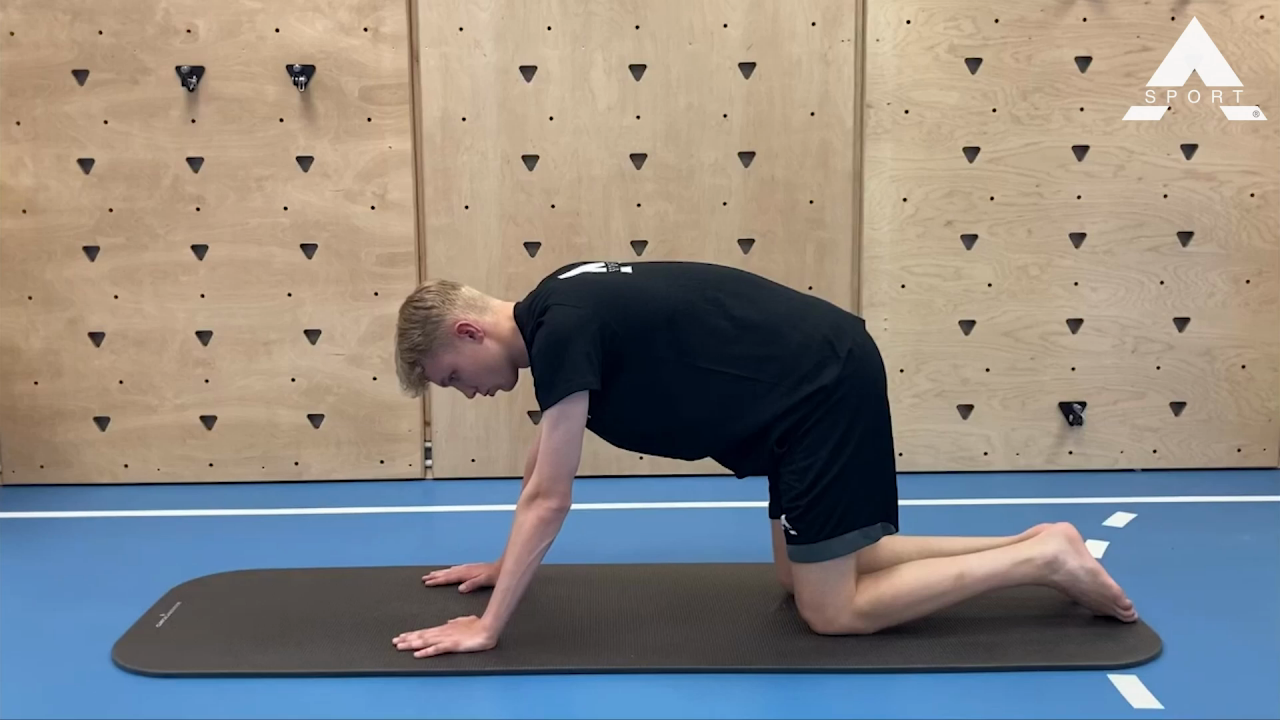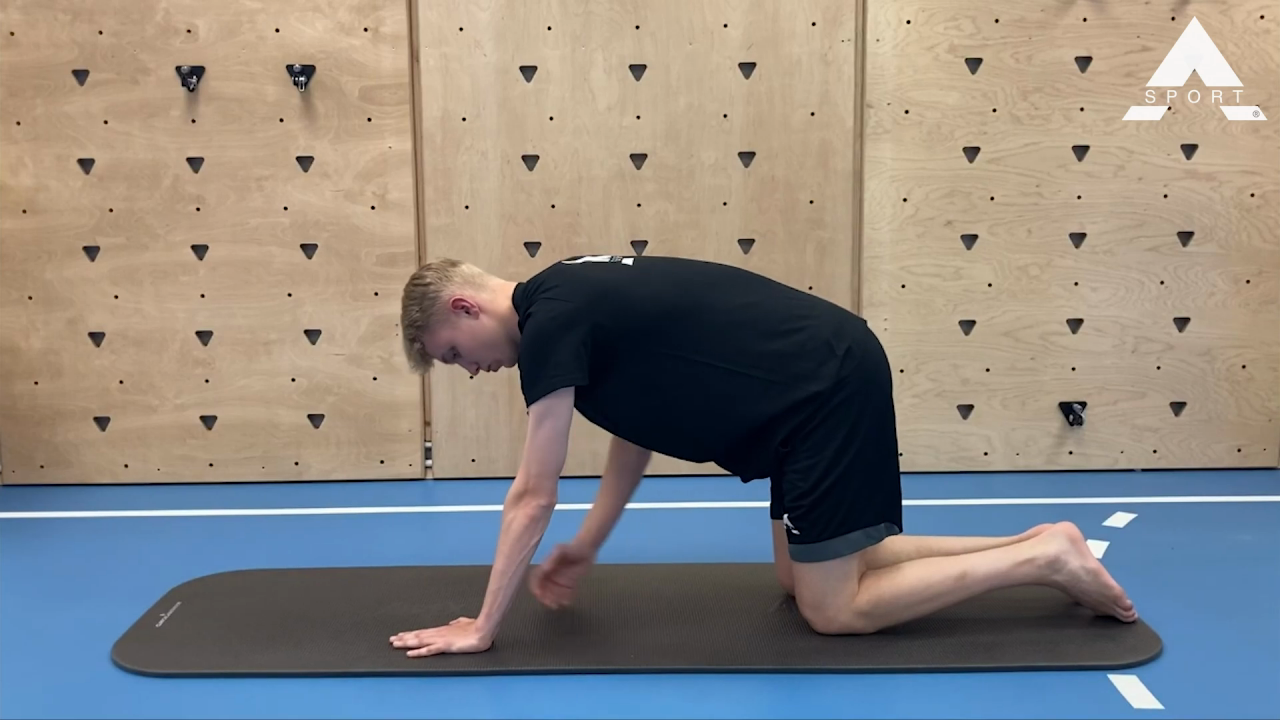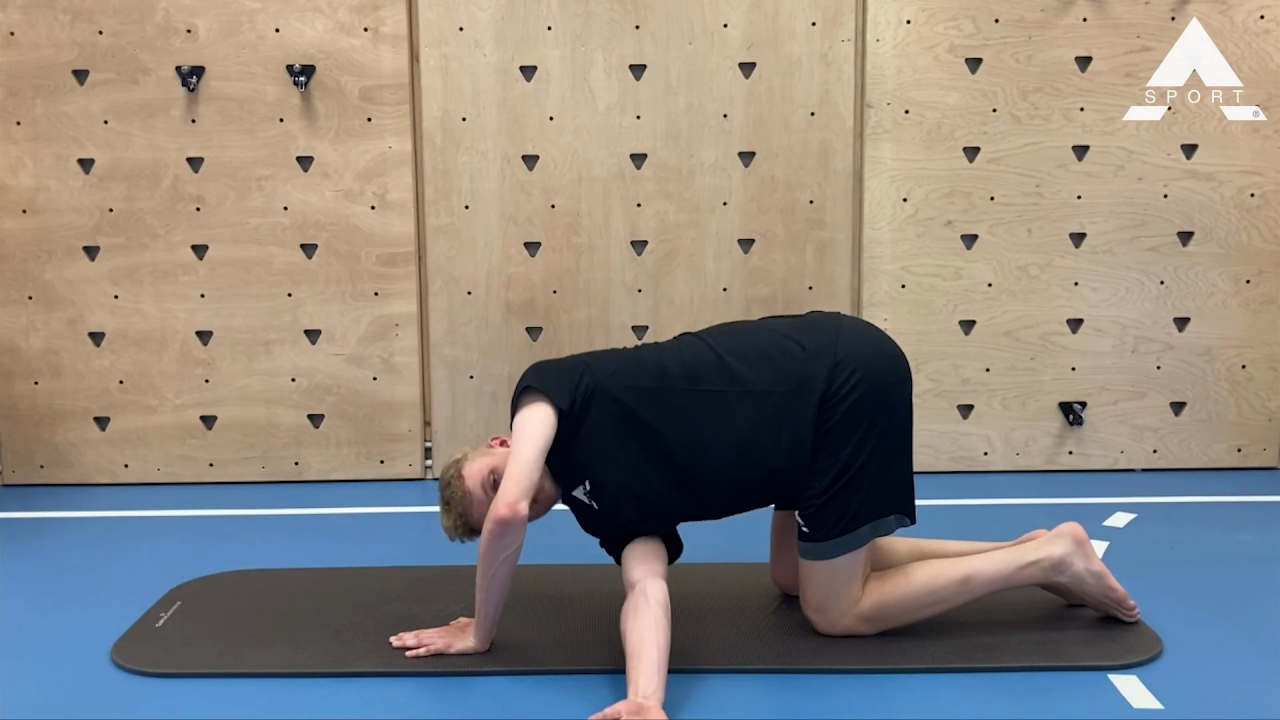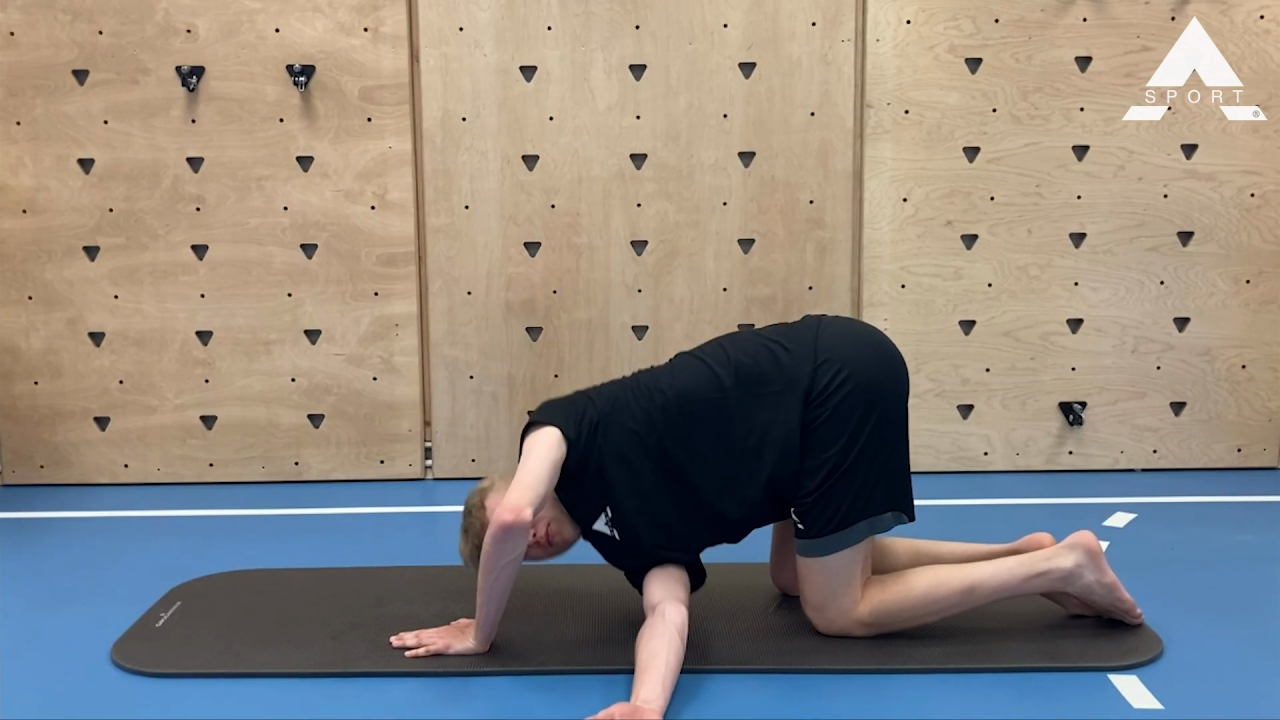
dt=1s
person 1, frame 1
left shoulder: (562, 331)
right shoulder: (559, 313)
left elbow: (548, 499)
right elbow: (539, 466)
left wrist: (487, 628)
right wrist: (505, 563)
left hip: (825, 387)
right hip: (820, 375)
left knee: (832, 608)
right knee: (802, 571)
left ankle: (1045, 559)
right ankle: (1030, 543)
person 1, frame 2
left shoulder: (551, 322)
right shoulder: (570, 303)
left elbow: (533, 496)
right elbow: (636, 433)
left wrist: (480, 629)
right wrist: (583, 548)
left hip: (828, 389)
right hip: (826, 375)
left knee: (832, 607)
right knee: (802, 573)
left ankle: (1046, 559)
right ankle: (1033, 543)
person 1, frame 3
left shoulder: (545, 392)
right shoulder: (607, 502)
left elbow: (509, 515)
right elbow: (648, 588)
left wrist: (479, 632)
left hip: (848, 377)
right hip: (836, 378)
left knee: (836, 611)
right knee: (797, 576)
left ankle: (1048, 559)
right ankle: (1025, 550)
person 1, frame 4
left shoulder: (558, 426)
right shoulder: (636, 534)
left elbow: (511, 517)
right elbow: (670, 612)
left wrist: (480, 632)
left hip: (840, 379)
right hip: (836, 373)
left knee: (838, 611)
right knee: (797, 576)
left ankle: (1060, 567)
right ankle: (1024, 552)
